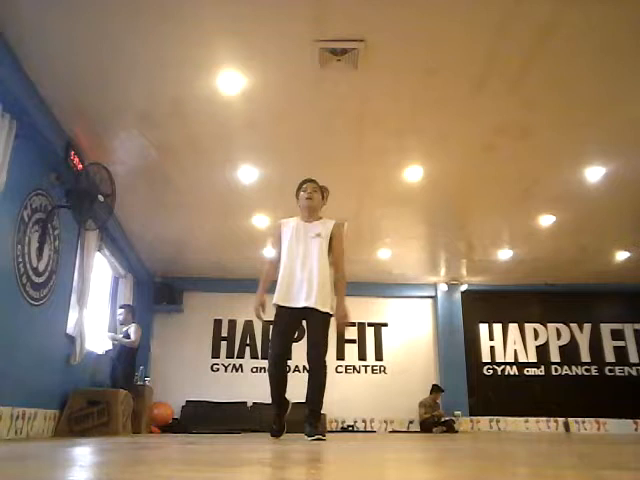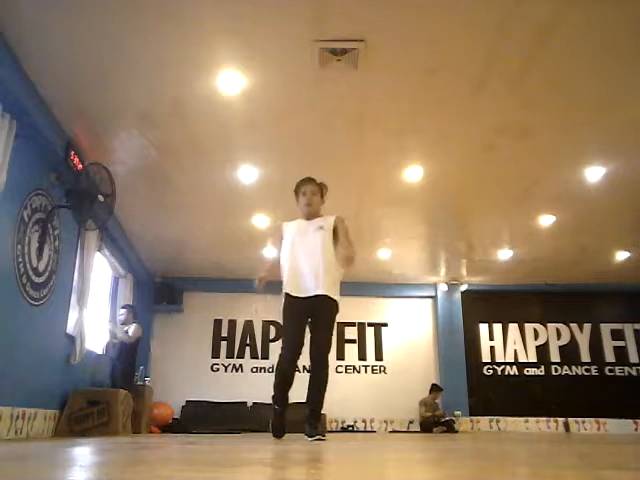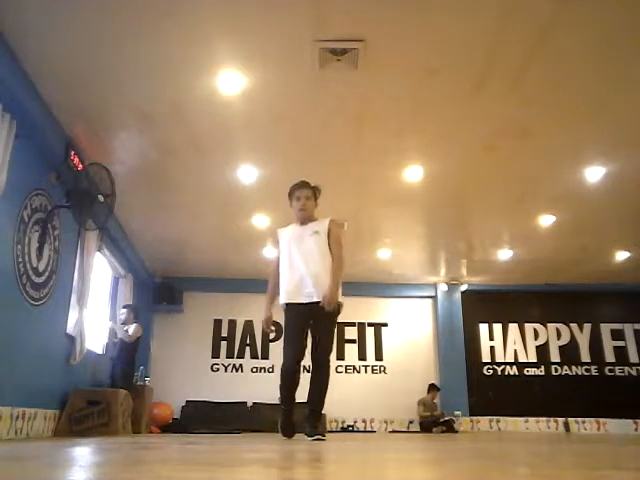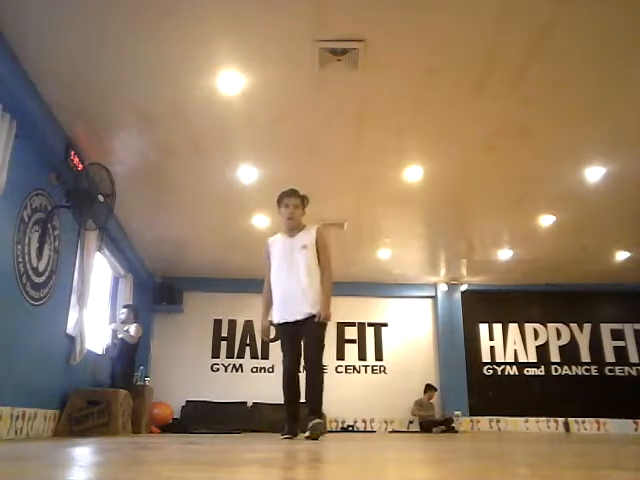
dt=0.4s
person 1, frame 1
left shoulder: (332, 227)
right shoulder: (284, 226)
left elbow: (338, 265)
right elbow: (273, 262)
left wrist: (341, 302)
right wrist: (261, 293)
left hip: (319, 301)
right hip: (287, 300)
left knee: (316, 360)
right knee: (277, 356)
left ankle: (313, 422)
right ankle: (280, 409)
person 1, frame 2
left shoulder: (334, 222)
right shoulder: (287, 228)
left elbow: (346, 244)
right elbow: (277, 259)
left wrist: (348, 253)
right wrist: (264, 276)
left hip: (325, 293)
right hip: (295, 293)
left knee: (319, 357)
right knee: (290, 352)
left ankle: (313, 421)
right ankle: (279, 406)
person 1, frame 3
left shoulder: (329, 225)
right shoulder: (283, 234)
left elbow: (338, 258)
right elbow: (276, 271)
left wrist: (334, 289)
right wrist: (267, 307)
left hip: (324, 299)
right hip: (294, 300)
left knee: (321, 360)
right knee: (292, 357)
left ankle: (314, 421)
right ankle: (286, 412)
person 1, frame 4
left shoulder: (315, 234)
right shoulder: (272, 243)
left elbow: (326, 270)
right elbow: (269, 282)
left wrist: (326, 304)
right wrist: (265, 316)
left hip: (313, 310)
right hip: (285, 313)
left knee: (313, 361)
right knee: (290, 366)
left ankle: (315, 416)
right ankle: (291, 422)
